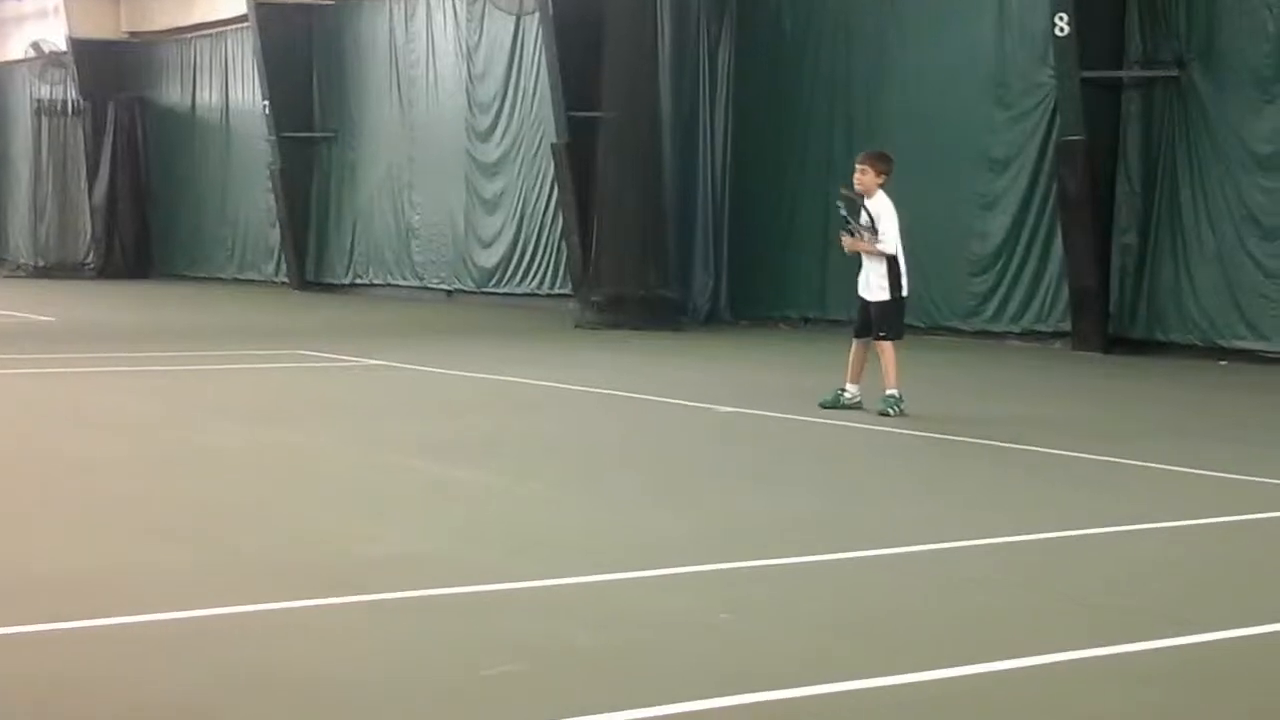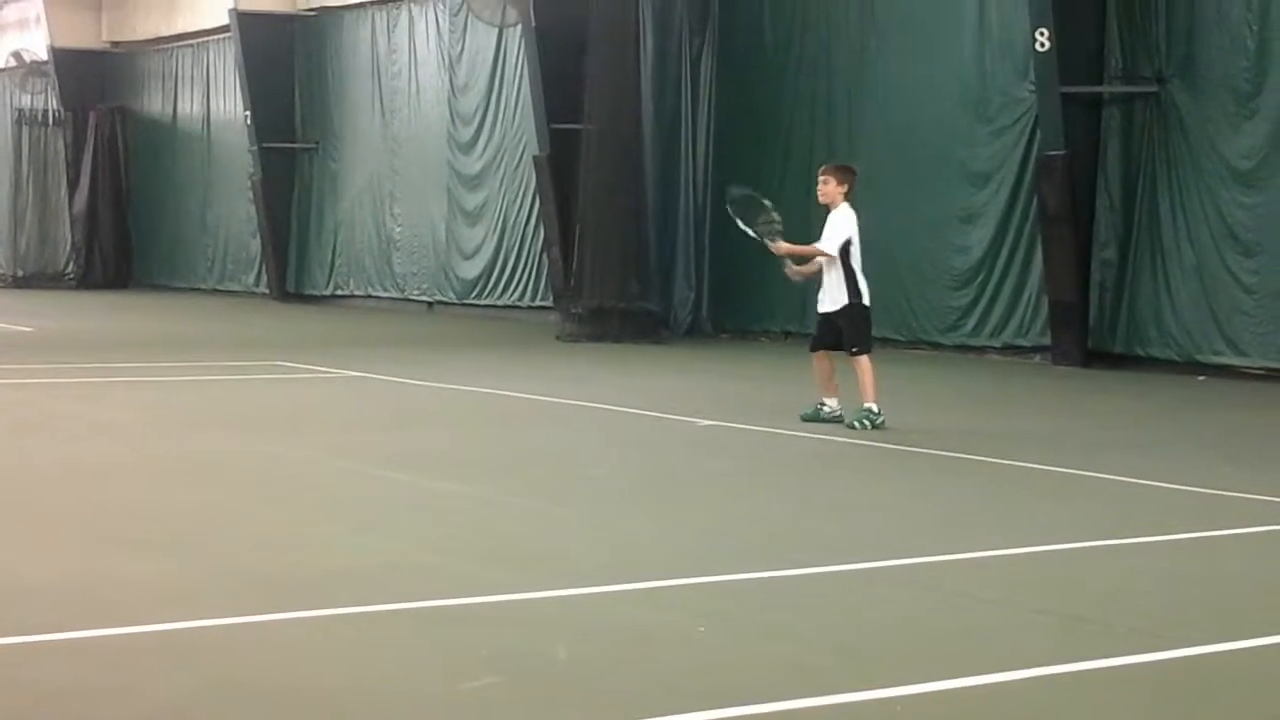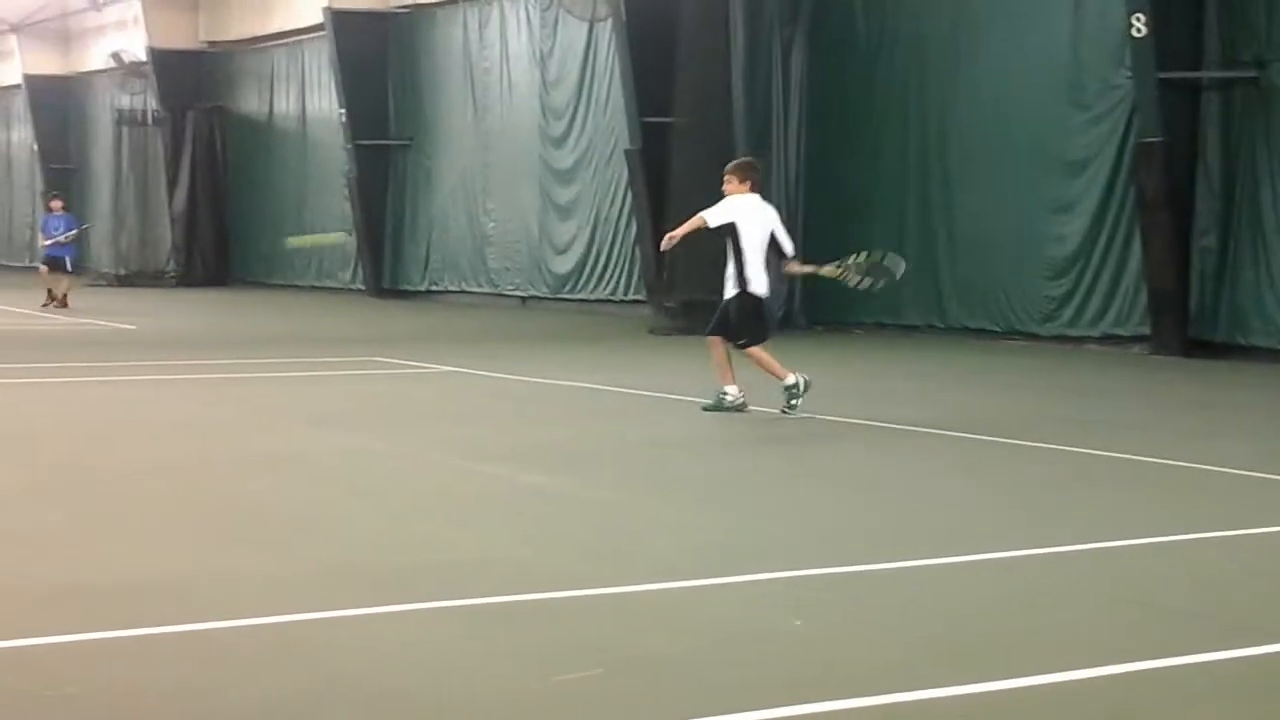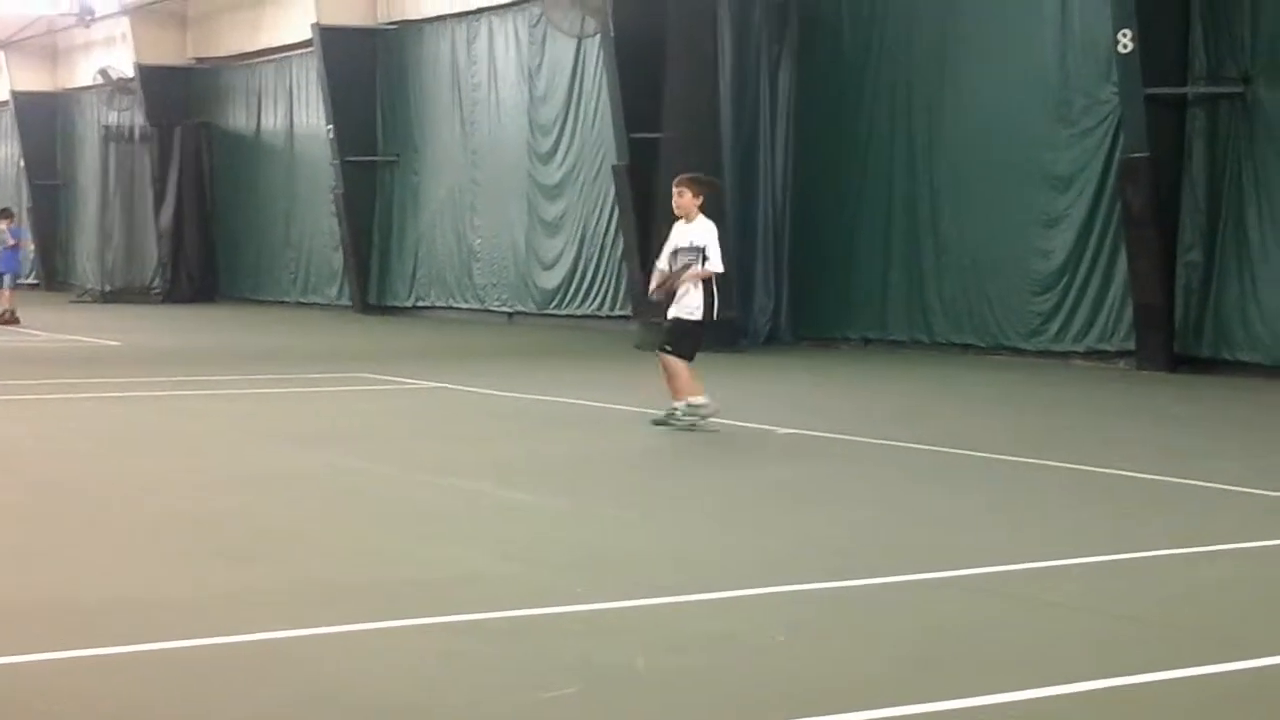
dt=1s
person 1, frame 1
left shoulder: (883, 207)
right shoulder: (866, 203)
left elbow: (888, 248)
left wrist: (859, 247)
right wrist: (854, 243)
left hip: (887, 287)
right hip: (869, 285)
left knee: (883, 339)
right knee: (859, 337)
left ankle: (893, 396)
right ankle: (851, 392)
person 1, frame 2
left shoulder: (844, 216)
right shoulder: (834, 217)
left elbow: (827, 250)
left wrist: (789, 249)
right wrist: (800, 269)
left hip: (851, 298)
right hip: (831, 299)
left knee: (858, 353)
right knee: (819, 350)
left ankle: (871, 410)
right ankle: (830, 405)
person 1, frame 3
left shoulder: (735, 203)
right shoulder: (769, 210)
left elbow: (705, 217)
right elbow: (786, 248)
left wrist: (677, 234)
right wrist: (791, 264)
left hip: (746, 289)
right hip: (739, 289)
left knee: (747, 345)
right knee: (715, 336)
left ankle: (793, 381)
right ankle: (732, 394)
person 1, frame 4
left shoulder: (707, 228)
right shoulder: (676, 228)
left elbow: (715, 267)
right elbow: (662, 263)
left wrist: (692, 276)
right wrist: (656, 282)
left hip: (698, 306)
right hip: (678, 305)
left knee: (669, 354)
right knee: (666, 356)
left ankle: (697, 402)
right ankle: (680, 407)
